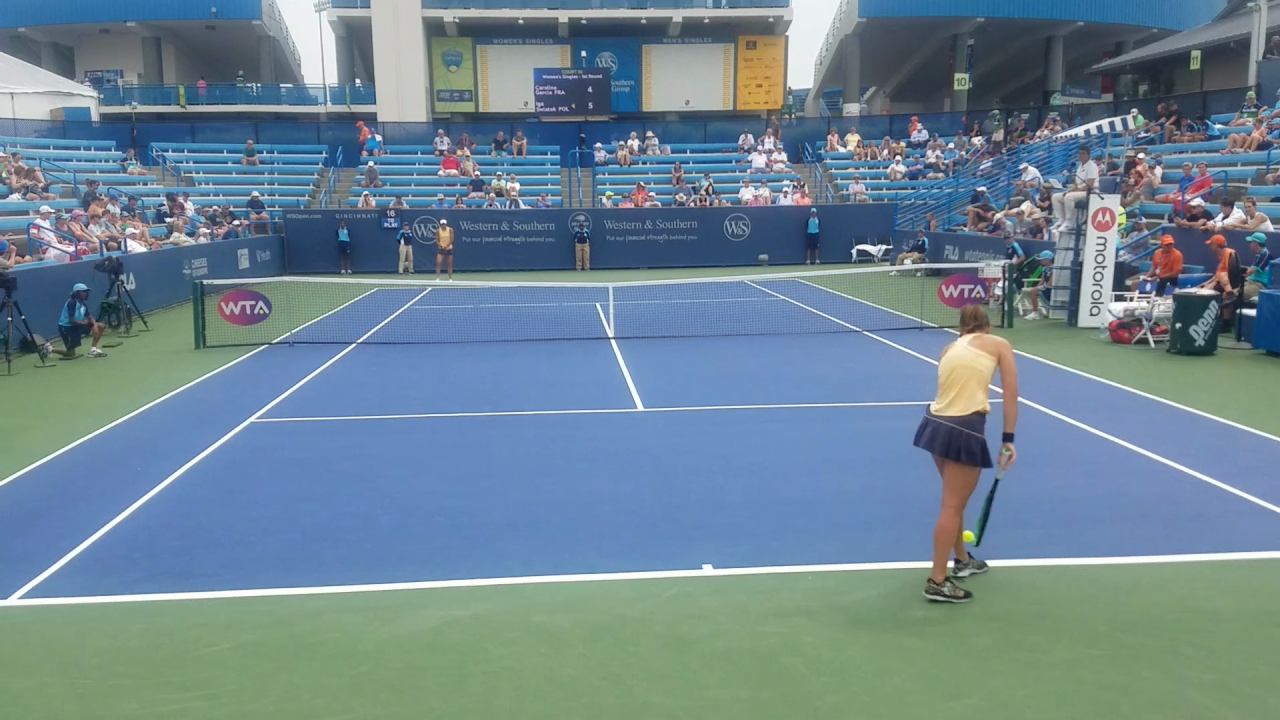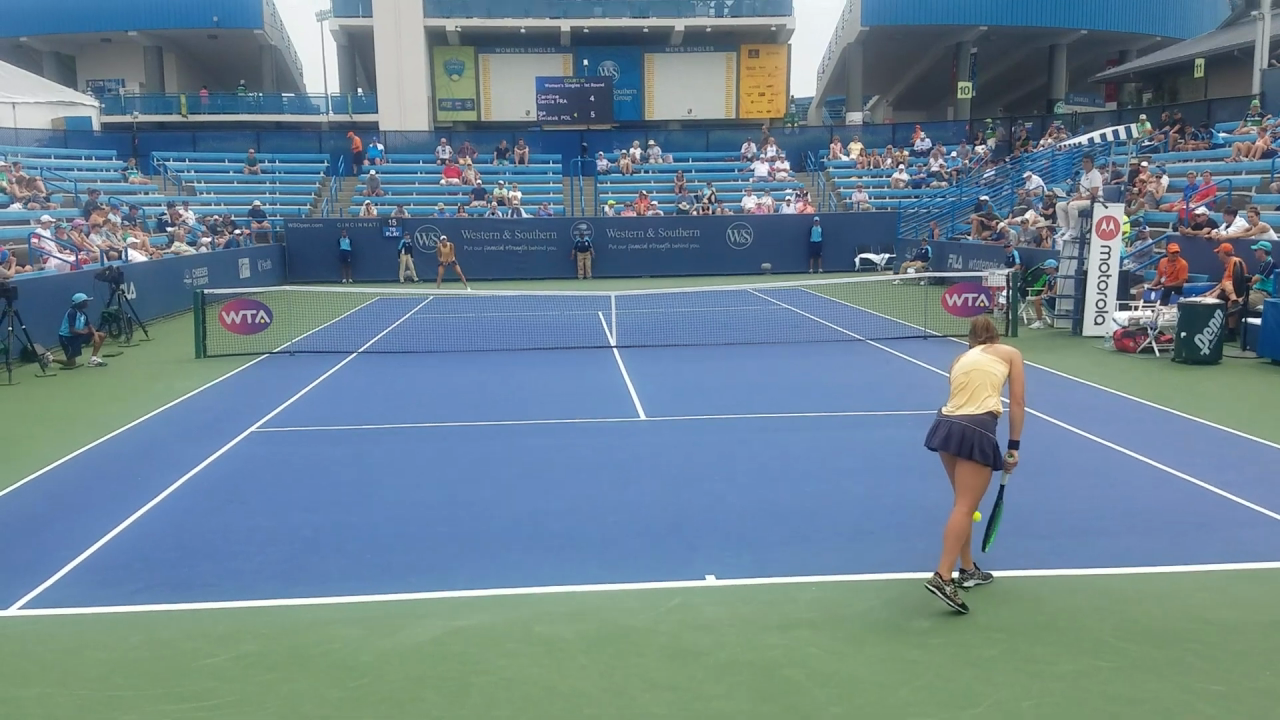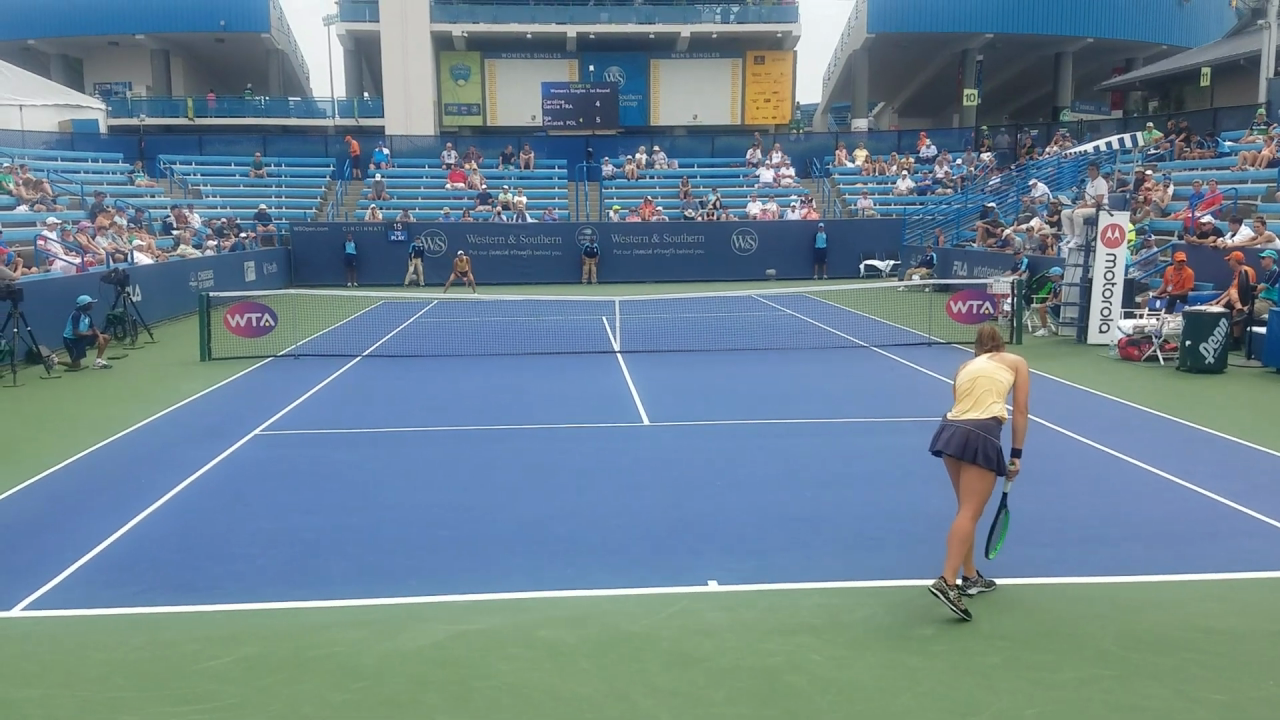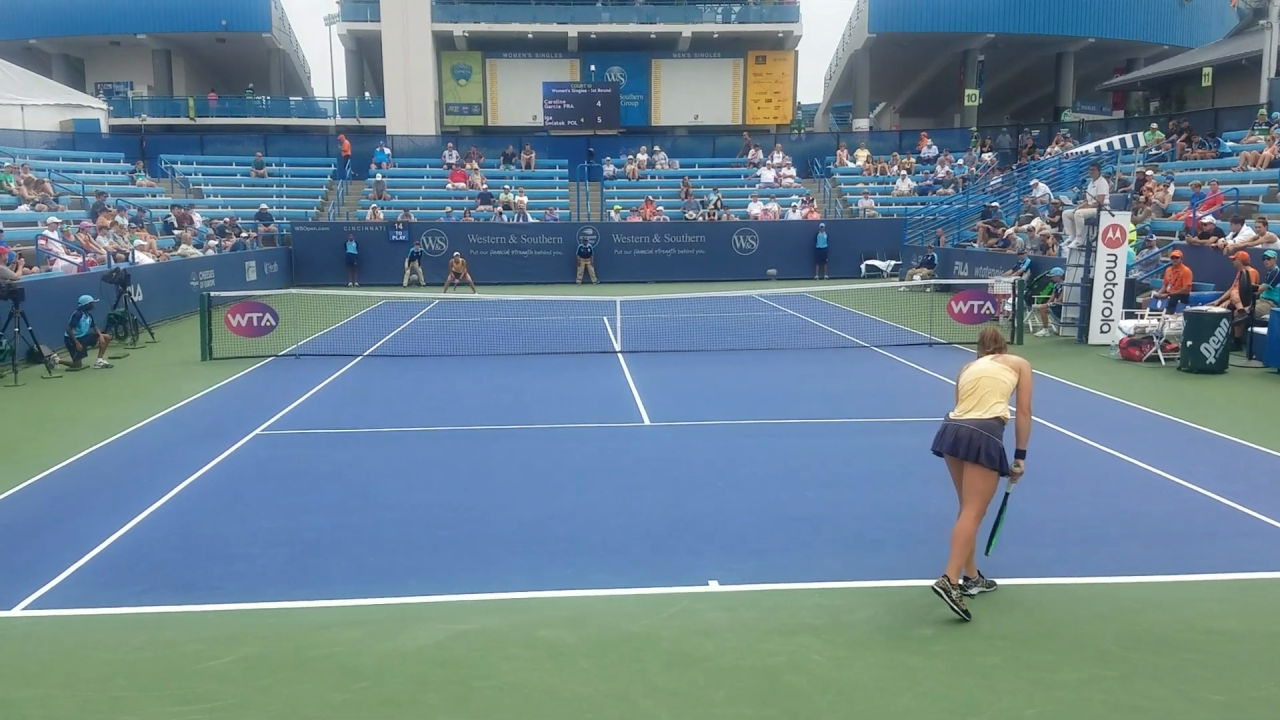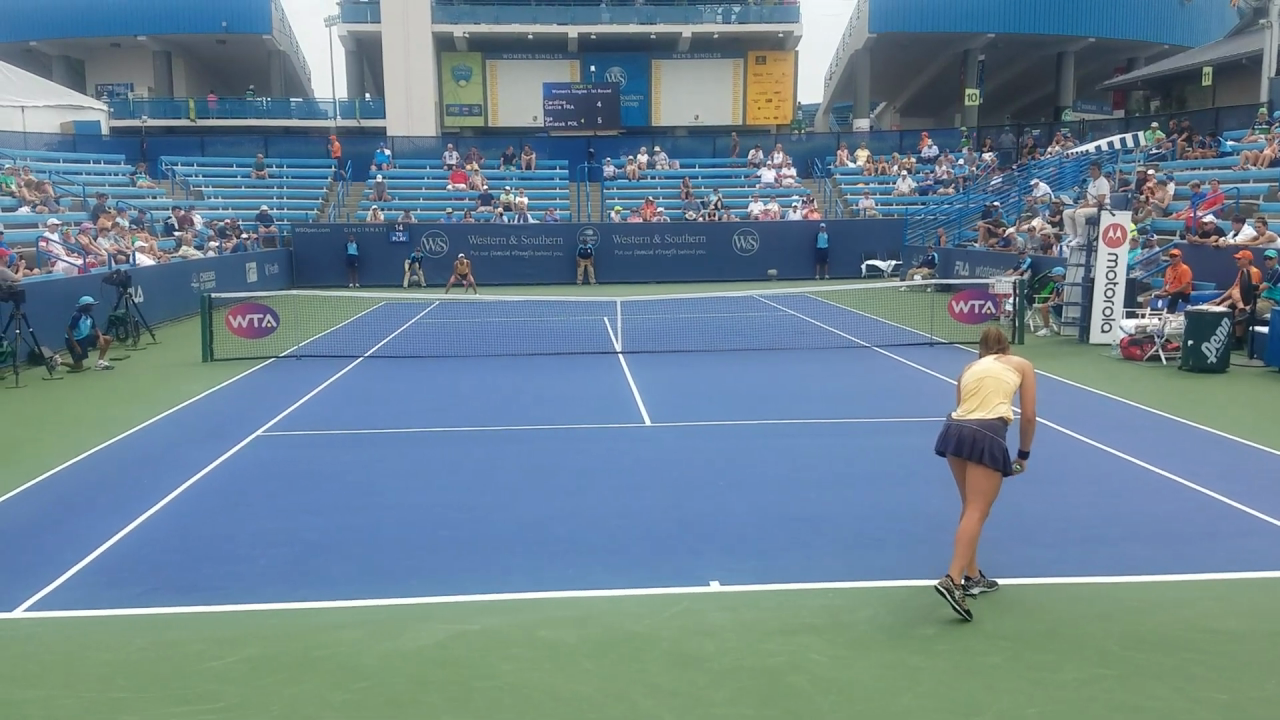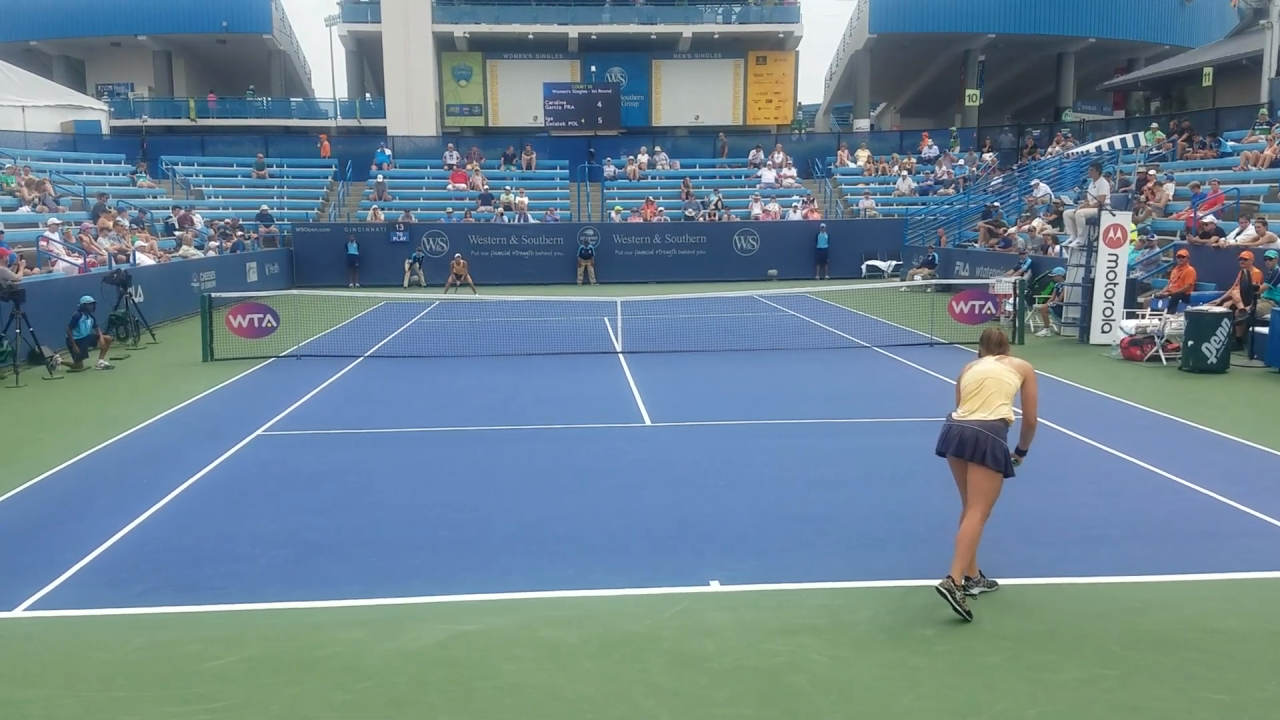
dt=0.5s
person 1, frame 1
left shoulder: (948, 349)
right shoulder: (998, 344)
right elbow: (1010, 394)
right wrist: (1008, 439)
left hip: (935, 423)
right hip: (963, 428)
left knee: (956, 499)
right knee: (952, 506)
left ankle: (963, 560)
right ankle: (938, 581)
person 1, frame 2
left shoulder: (960, 359)
right shoulder: (1010, 353)
right elbow: (1017, 402)
right wrist: (1014, 446)
left hip: (945, 425)
right hip: (977, 429)
left knee: (964, 503)
right knee: (964, 507)
left ankle: (967, 570)
right ankle: (942, 577)
person 1, frame 3
left shoulder: (965, 367)
right shoulder: (1016, 361)
right elbow: (1020, 411)
right wrist: (1016, 454)
left hip: (949, 430)
right hip: (982, 434)
left knee: (967, 509)
right knee: (969, 513)
left ankle: (970, 578)
right ankle: (947, 582)
person 1, frame 4
left shoulder: (968, 368)
right shoulder: (1019, 363)
right elbow: (1023, 411)
right wrist: (1020, 456)
left hip: (951, 429)
right hip: (984, 434)
left knee: (968, 507)
right knee: (973, 512)
left ankle: (970, 577)
right ankle: (949, 580)
person 1, frame 5
left shoulder: (970, 368)
right shoulder: (1021, 364)
right elbow: (1028, 416)
right wrist: (1023, 456)
left hip: (954, 429)
right hip: (987, 434)
left knee: (971, 507)
right knee: (976, 512)
left ankle: (972, 577)
right ankle: (953, 580)
person 1, frame 6
left shoulder: (968, 368)
right shoulder: (1022, 367)
right elbow: (1030, 420)
right wrist: (1021, 452)
left hip: (954, 430)
right hip: (988, 435)
left knee: (971, 507)
right knee: (977, 513)
left ankle: (972, 577)
right ankle: (954, 581)
